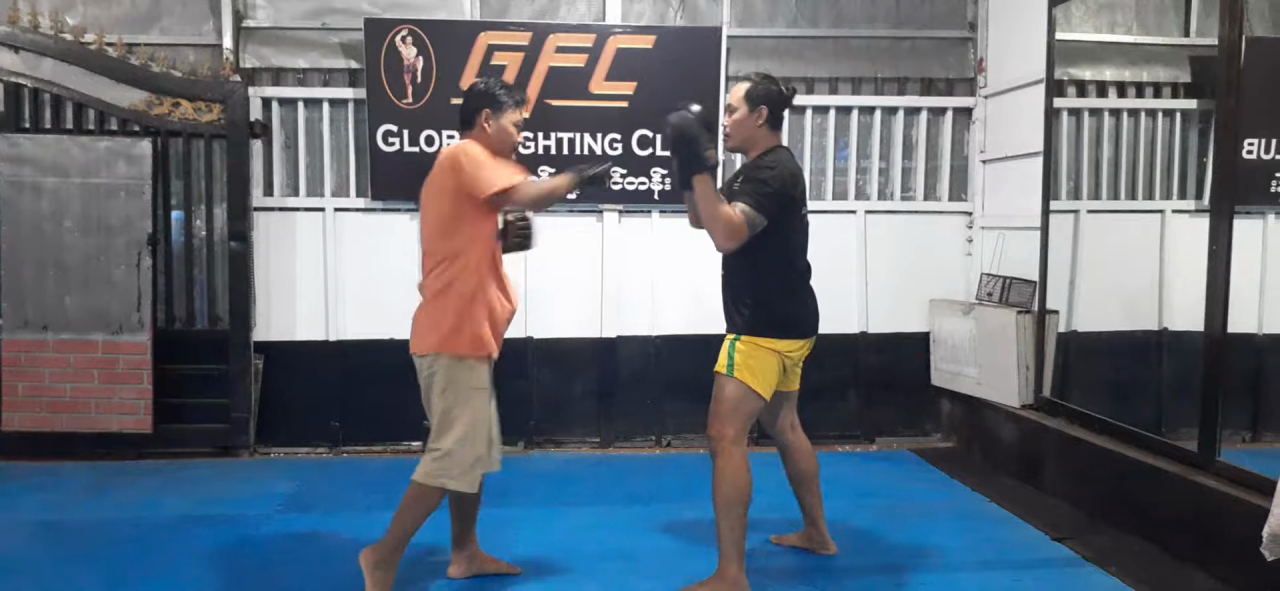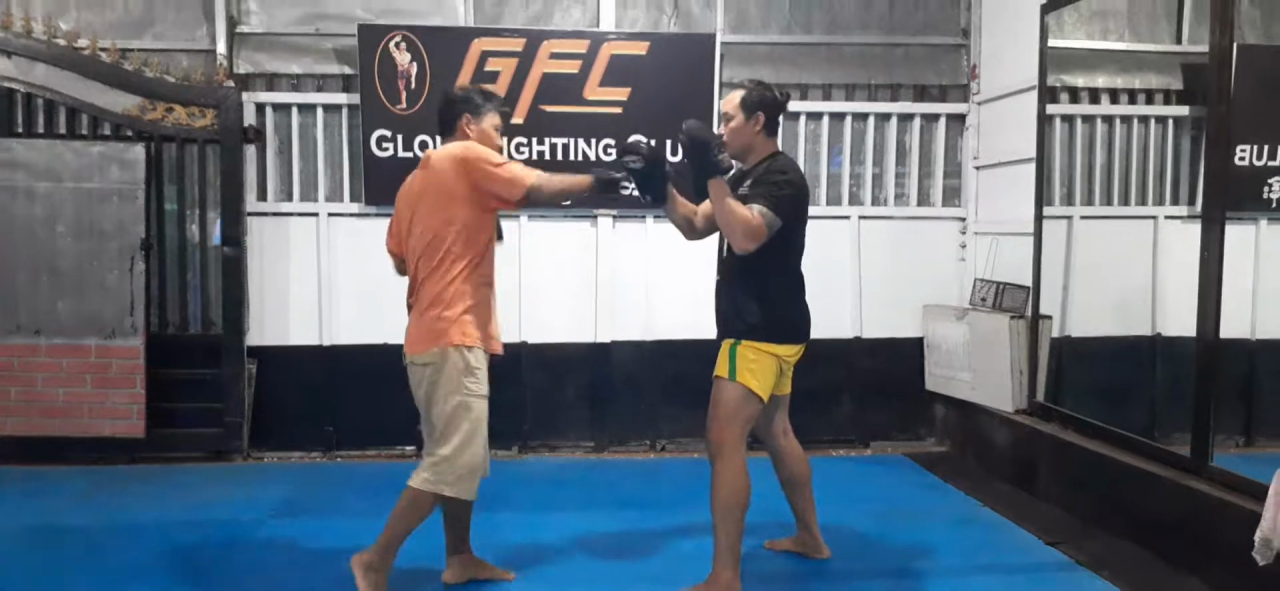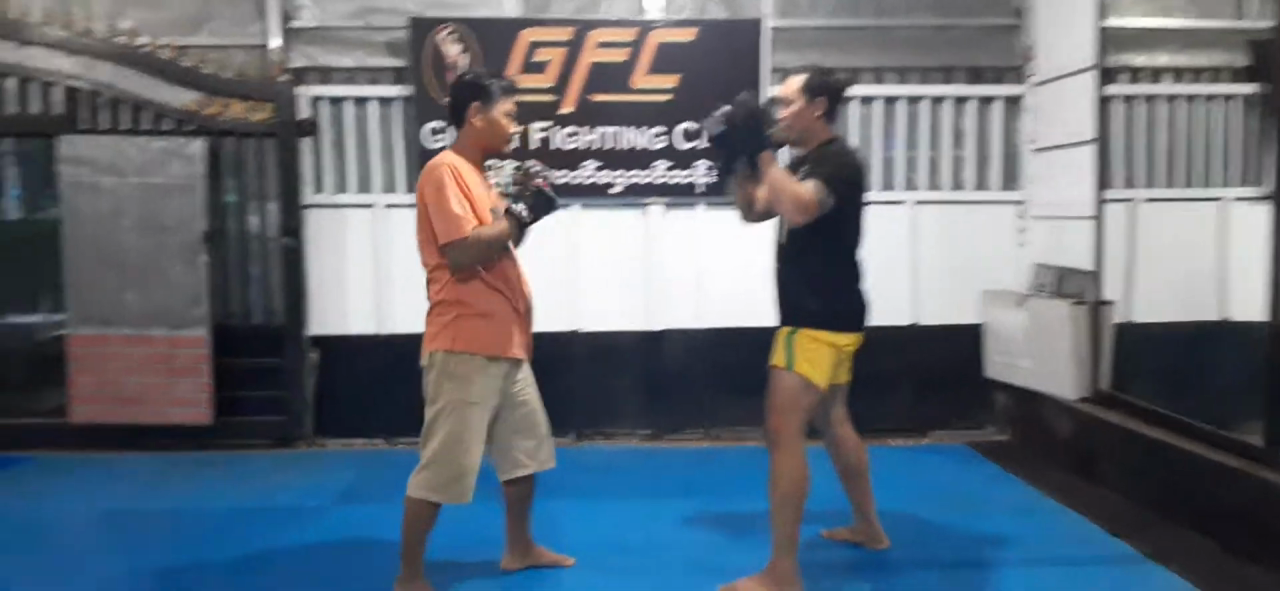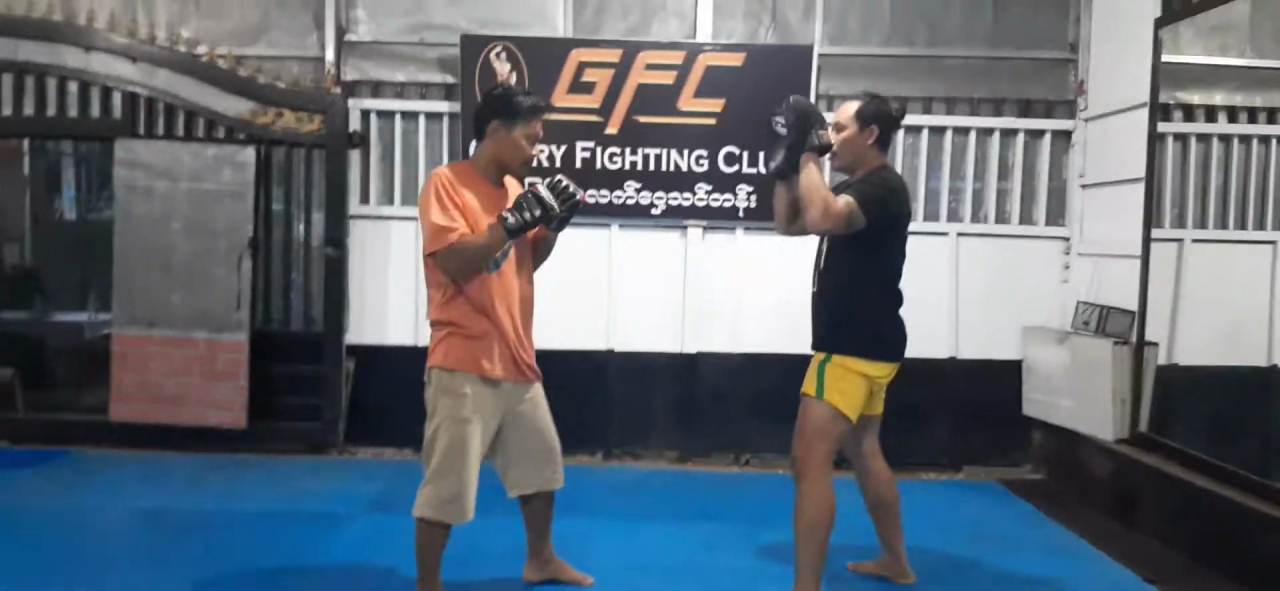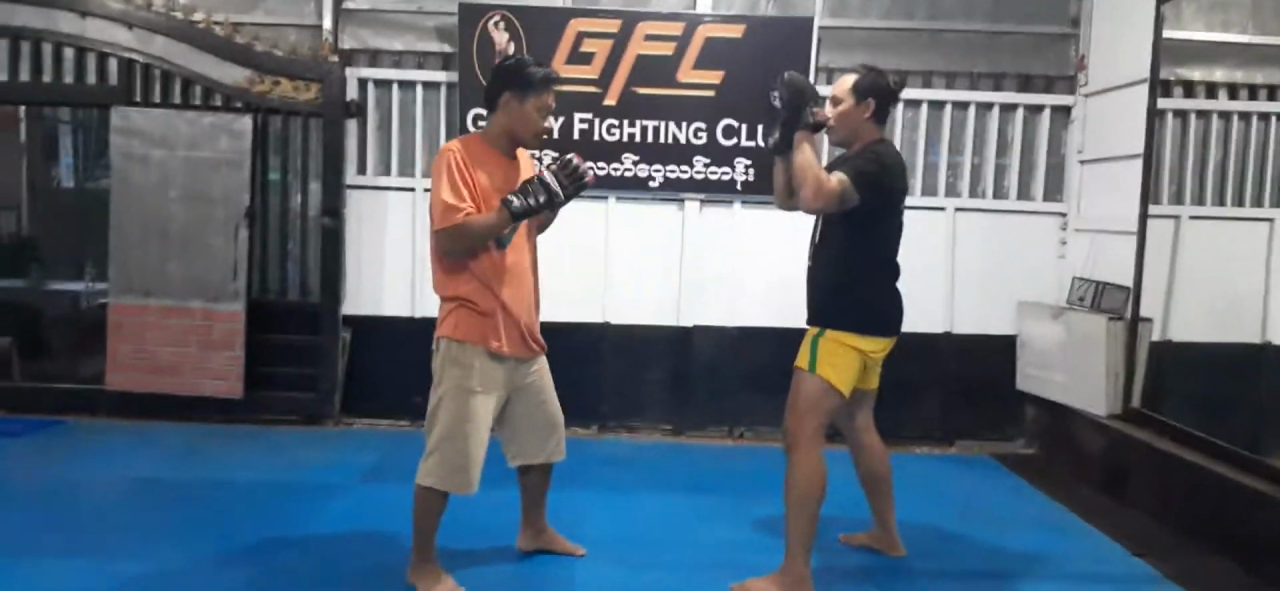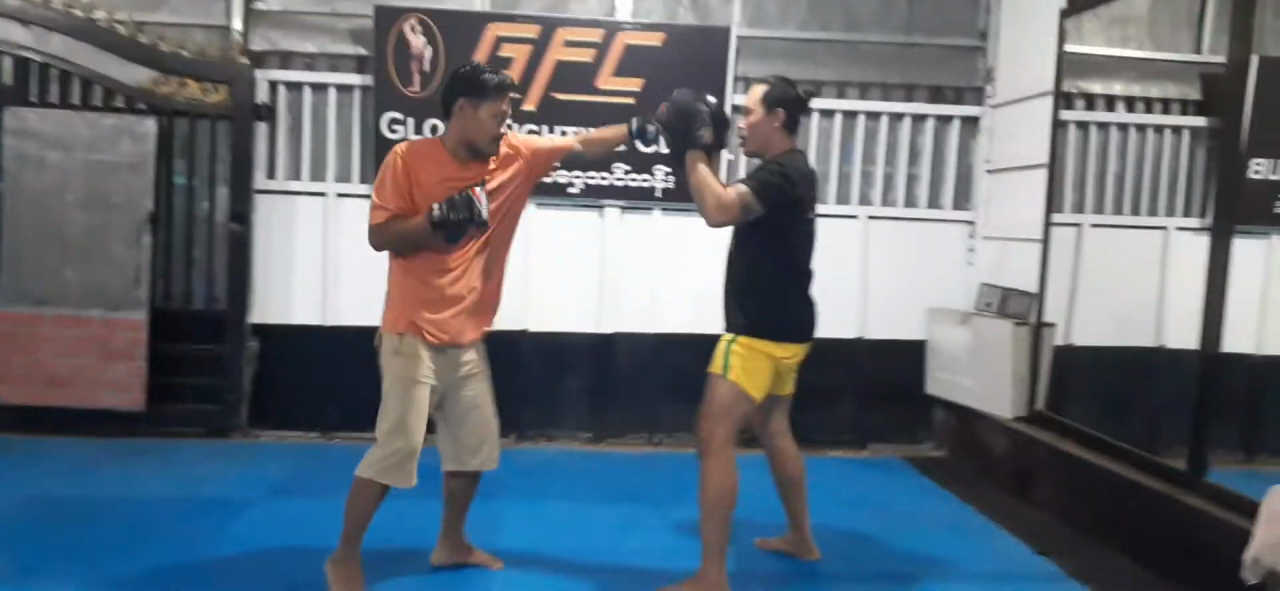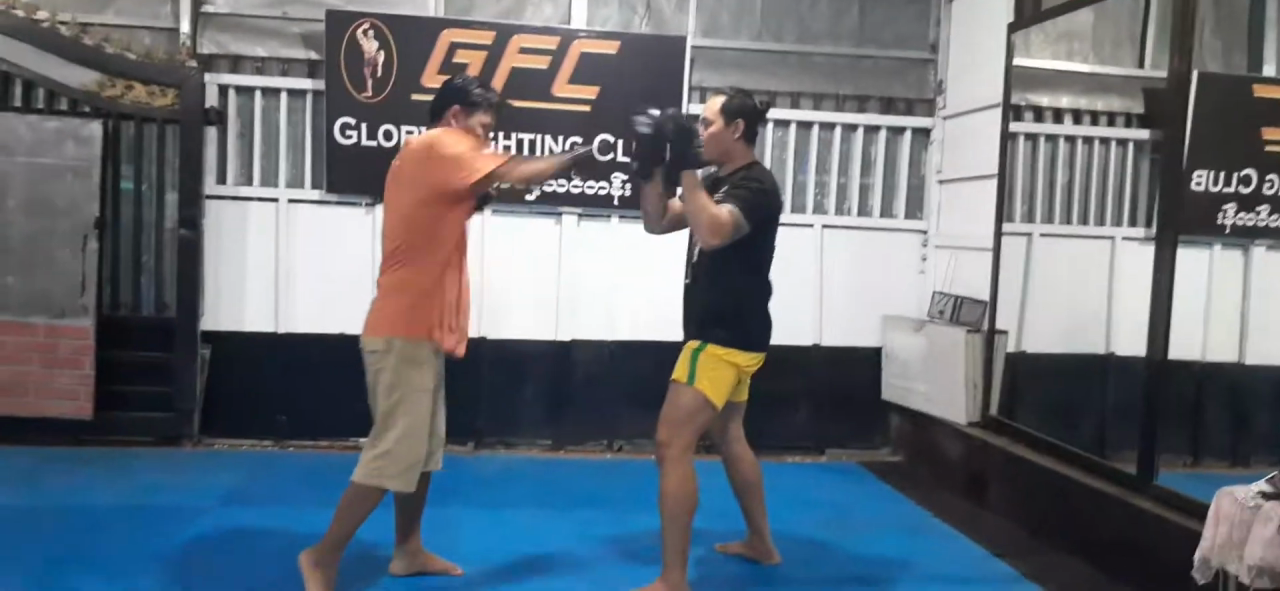
dt=0.3s
person 1, frame 1
left shoulder: (469, 166)
right shoulder: (465, 156)
right elbow: (529, 195)
right wrist: (580, 174)
left hip: (468, 336)
right hip: (454, 336)
left knee: (478, 449)
right knee: (454, 454)
person 1, frame 2
left shoulder: (414, 181)
right shoulder: (470, 159)
left elbow: (401, 260)
right elbow: (546, 187)
right wrist: (597, 179)
left hip: (426, 338)
right hip: (454, 338)
left knee: (466, 454)
right knee: (454, 459)
person 1, frame 3
left shoulder: (473, 172)
right shoulder: (445, 169)
right elbow: (464, 254)
left wrist: (519, 212)
right wrist: (516, 214)
left hip: (502, 342)
right hip: (463, 345)
left knee: (527, 446)
right knee: (445, 464)
left ankle: (520, 546)
person 1, frame 4
left shoulder: (514, 187)
right shoulder: (446, 182)
right elbow: (454, 263)
left wrist: (553, 223)
right wrist: (513, 220)
left hip: (517, 361)
right hip: (464, 365)
left knee: (541, 464)
right knee: (447, 482)
person 1, frame 5
left shoulder: (523, 159)
right shoulder: (457, 156)
right elbow: (453, 242)
left wrist: (557, 196)
right wrist: (518, 203)
left hip: (522, 333)
right hip: (471, 337)
left knee: (543, 435)
right knee: (452, 453)
left ankle: (534, 529)
person 1, frame 6
left shoulder: (517, 153)
right shoulder: (407, 158)
left elbow: (579, 144)
right elbow: (381, 236)
left wrist: (637, 128)
right wrist: (443, 217)
left hip: (466, 335)
right hip: (412, 332)
left knee: (475, 442)
right knee: (396, 447)
left ankle: (451, 543)
person 1, frame 7
left shoulder: (452, 162)
right shoulder: (434, 148)
right elbow: (514, 174)
right wrist: (570, 156)
left hip: (426, 333)
right hip: (404, 333)
left knee: (423, 448)
right knee: (395, 450)
person 2, frame 1
left shoulder: (773, 172)
right shoulder: (760, 168)
left elbow: (726, 235)
right elbow: (705, 218)
left wrist: (697, 168)
right wrist: (693, 172)
left hip: (766, 327)
right hip: (782, 322)
left knee: (725, 436)
right knee: (783, 426)
right ankle: (817, 533)
person 2, frame 2
left shoulder: (780, 176)
right shoulder: (746, 177)
left elbow: (745, 238)
right elbow: (695, 226)
left wrist: (711, 175)
right wrist: (659, 186)
left hip: (764, 331)
right hip: (762, 328)
left knee: (724, 442)
right knee: (775, 431)
right ankle: (810, 538)
person 2, frame 3
left shoulder: (837, 161)
right shoulder: (806, 161)
left elbow: (794, 212)
right elbow: (755, 209)
left wrist: (765, 152)
right wrist: (739, 165)
left hip: (821, 319)
right hip: (820, 315)
left knee: (783, 431)
right knee: (832, 420)
right ankle: (869, 527)
person 2, frame 4
left shoulder: (882, 188)
right shoulder: (856, 188)
left elbow: (820, 219)
right elbow: (790, 224)
left wrist: (809, 153)
right wrist: (786, 165)
left hip: (856, 349)
right hip: (863, 345)
left knee: (810, 460)
right knee: (863, 451)
person 2, frame 5
left shoulder: (877, 162)
right shoulder: (853, 162)
left elbow: (814, 197)
right elbow: (787, 198)
left wrist: (801, 130)
right wrist: (785, 142)
left hip: (850, 323)
right hip: (859, 320)
left knee: (801, 434)
right knee: (857, 425)
right ankle: (887, 534)
person 2, frame 6
left shoulder: (784, 173)
right shoulder: (779, 172)
left elbow: (717, 210)
right elbow: (719, 208)
left wrist: (692, 148)
right wrist: (704, 149)
left hip: (764, 330)
right hip: (777, 327)
left knee: (714, 438)
right knee: (773, 431)
right ankle: (800, 539)
person 2, frame 7
left shoulder: (755, 186)
right shoulder: (720, 183)
left elbow: (710, 234)
right elbow: (658, 222)
left wrist: (686, 169)
right wrist: (652, 168)
left hip: (726, 338)
right hip: (728, 335)
left knee: (672, 444)
right knee: (728, 437)
right ankle: (760, 543)
